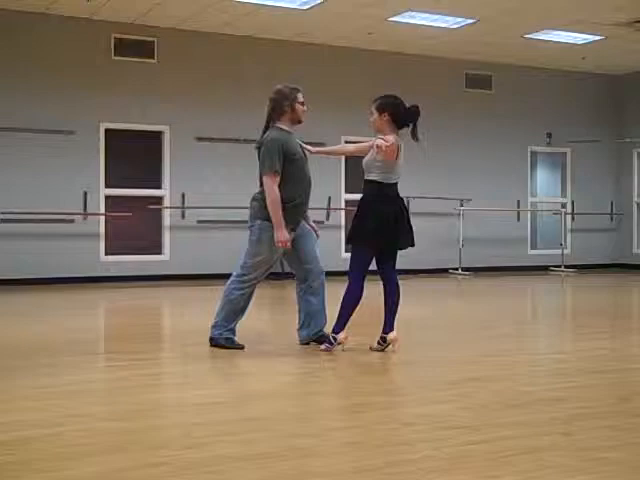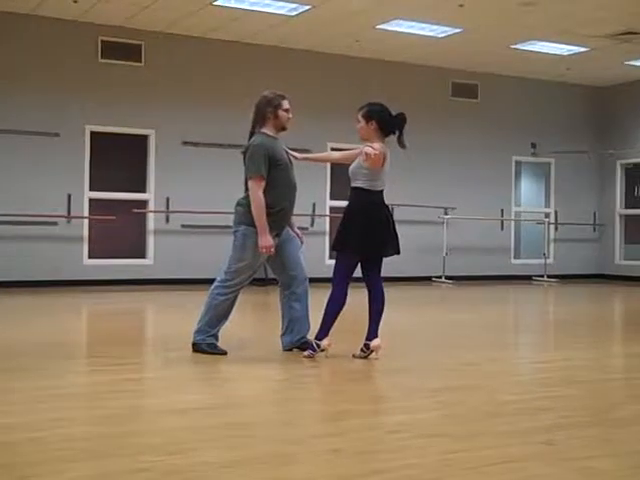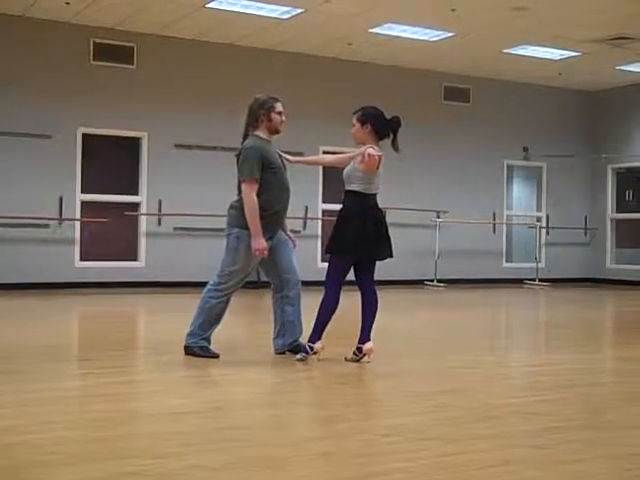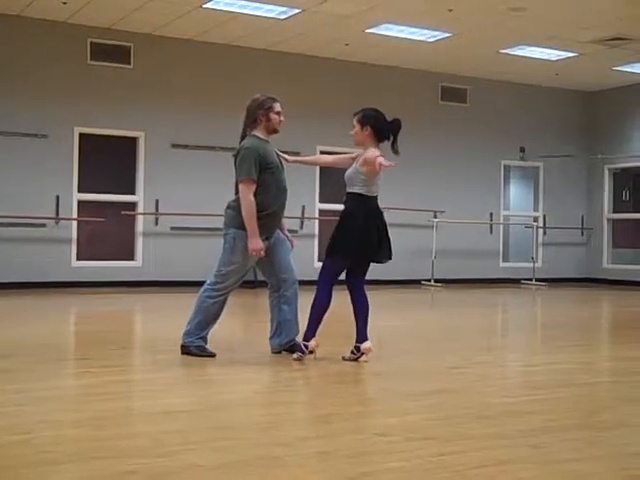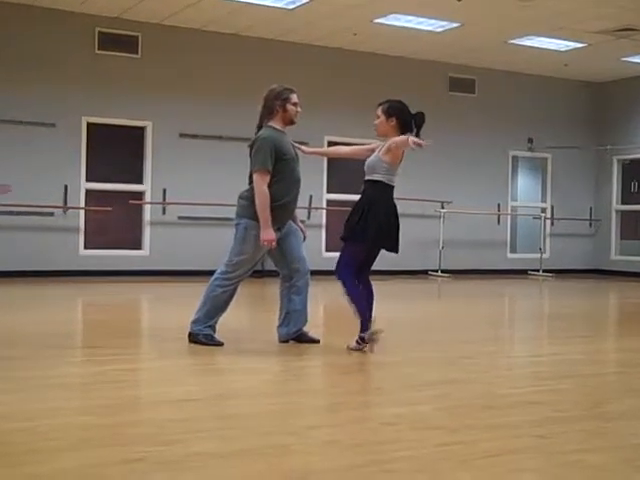
dt=0.7s
person 1, frame 1
left shoulder: (290, 138)
right shoulder: (273, 139)
right elbow: (270, 186)
left wrist: (306, 219)
right wrist: (278, 228)
left hip: (295, 223)
right hip: (270, 223)
left knee: (312, 275)
right knee: (247, 278)
left ankle: (312, 331)
right ankle: (221, 332)
person 1, frame 2
left shoulder: (276, 145)
right shoulder: (260, 145)
right elbow: (255, 191)
left wrist: (291, 226)
right wrist: (263, 233)
left hip: (280, 229)
right hip: (255, 229)
left knee: (296, 281)
right knee: (231, 283)
left ankle: (295, 338)
right ankle: (203, 338)
person 1, frame 3
left shoulder: (269, 147)
right shoulder: (253, 148)
right elbow: (248, 194)
left wrist: (284, 229)
right wrist: (256, 236)
left hip: (273, 232)
right hip: (248, 231)
left knee: (289, 284)
right knee: (224, 286)
left ankle: (288, 341)
right ankle: (196, 340)
person 1, frame 4
left shoulder: (268, 148)
right shoulder: (251, 148)
right elbow: (246, 194)
left wrist: (282, 229)
right wrist: (253, 236)
left hip: (271, 232)
right hip: (245, 232)
left knee: (286, 283)
right knee: (220, 286)
left ankle: (284, 340)
right ankle: (192, 340)
person 1, frame 5
left shoulder: (284, 139)
right shoulder: (267, 139)
right elbow: (260, 184)
left wrist: (295, 220)
right wrist: (265, 227)
left hip: (283, 223)
right hip: (256, 221)
left knee: (297, 272)
right knee: (231, 275)
left ankle: (292, 329)
right ankle: (200, 328)
person 2, frame 1
left shoulder: (390, 142)
right shoulder: (382, 142)
left elbow: (386, 151)
right elbow: (349, 149)
left wrist: (382, 148)
right wrist: (316, 150)
left hip: (376, 210)
right hip: (388, 211)
left knee: (356, 274)
right knee: (388, 273)
left ankle: (338, 332)
right ankle: (388, 332)
person 2, frame 2
left shoulder: (376, 150)
right shoulder: (369, 150)
left elbow: (374, 161)
right elbow: (335, 156)
left wrist: (370, 155)
right wrist: (302, 157)
left hip: (363, 217)
right hip: (373, 219)
left knee: (340, 281)
right knee: (373, 281)
left ankle: (321, 338)
right ankle: (372, 338)
person 2, frame 3
left shoulder: (369, 154)
right shoulder: (362, 155)
left elbow: (371, 158)
right elbow: (328, 159)
left wrist: (369, 153)
right wrist: (295, 159)
left hip: (355, 221)
right hip: (367, 222)
left knee: (333, 284)
right knee: (366, 283)
left ankle: (314, 341)
right ankle: (364, 341)
person 2, frame 4
left shoulder: (370, 156)
right shoulder: (361, 157)
left elbow: (376, 158)
right elbow: (328, 160)
left wrist: (379, 160)
right wrist: (294, 160)
left hip: (357, 222)
right hip: (367, 224)
left knee: (325, 281)
right knee: (355, 284)
left ankle: (309, 339)
right ankle: (362, 341)
person 2, frame 5
left shoulder: (394, 147)
right shoulder: (380, 147)
left elbow: (398, 141)
right elbow: (345, 150)
left wrist: (407, 139)
right wrist: (312, 151)
left hip: (376, 211)
right hip: (374, 211)
left knee: (345, 270)
right knee: (359, 273)
left ankle: (368, 327)
right ankle: (365, 332)
